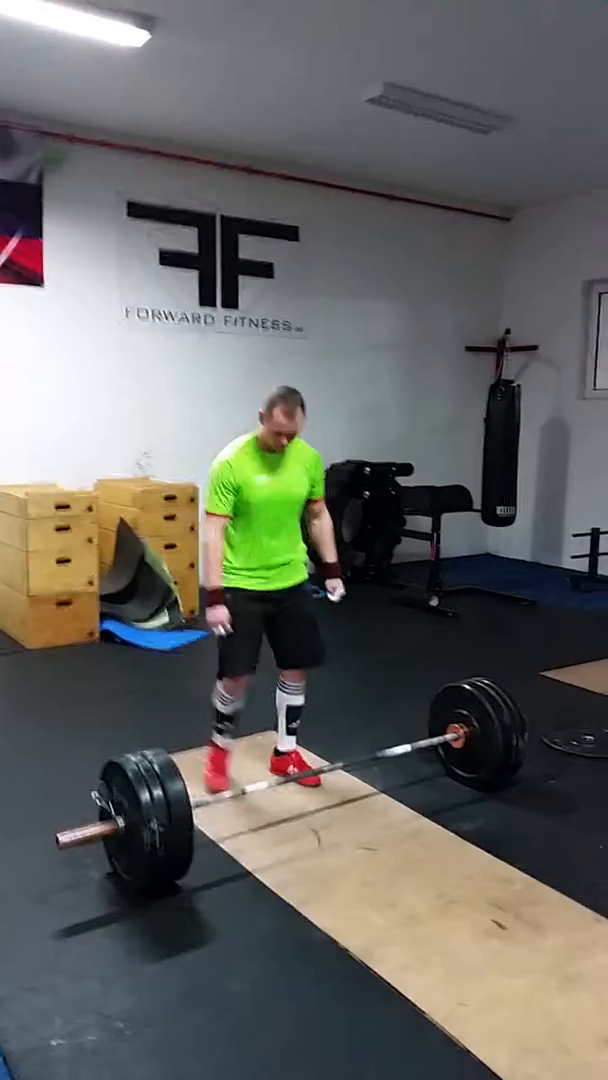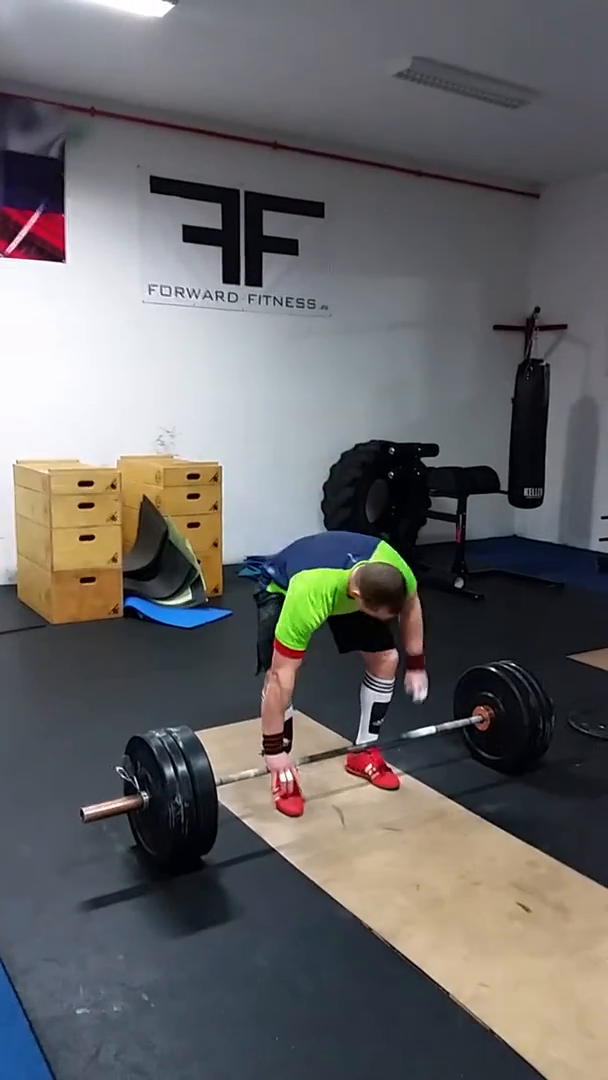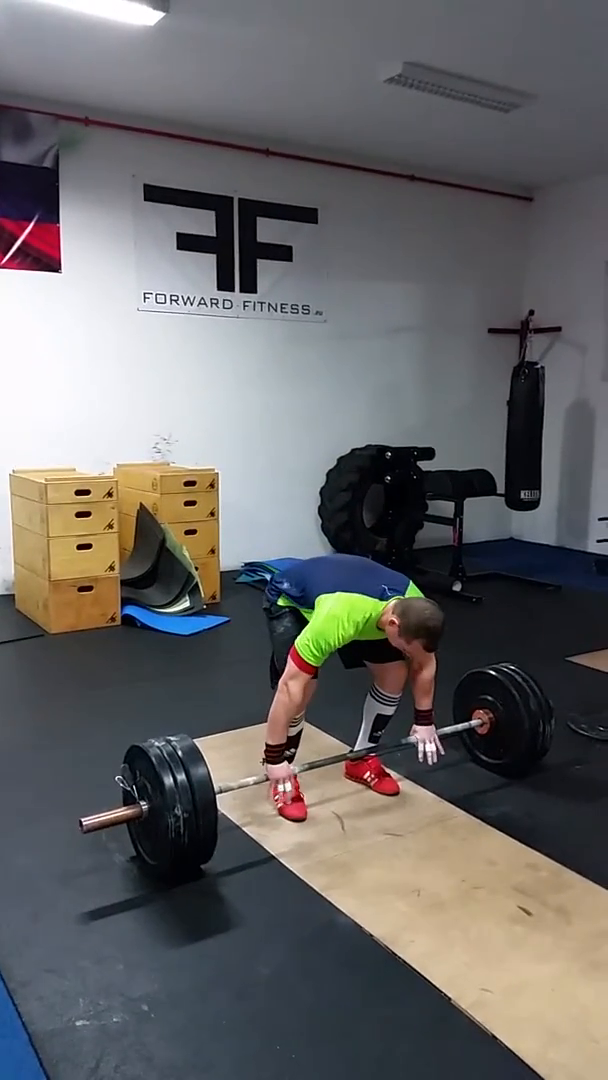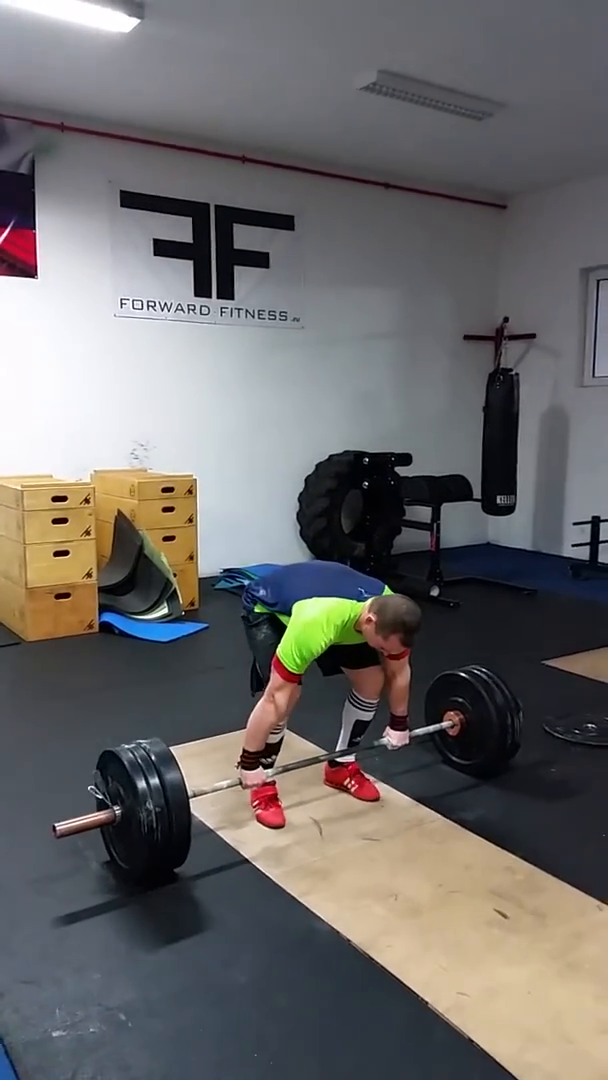
dt=1s
person 1, frame 1
left shoulder: (309, 458)
right shoulder: (231, 463)
left elbow: (317, 515)
right elbow: (213, 533)
left wrist: (332, 568)
right wrist: (215, 598)
left hip: (291, 584)
right hip: (239, 586)
left knee: (295, 671)
right knee: (236, 675)
left ankle: (286, 751)
right ankle: (220, 745)
person 1, frame 2
left shoulder: (392, 570)
right shoulder: (307, 597)
left elbow: (411, 606)
right elbow: (282, 676)
left wrist: (416, 665)
right wrist: (273, 748)
left hip: (343, 578)
right hip: (280, 586)
left knee: (386, 659)
right knee: (275, 673)
left ankle: (363, 752)
right ankle: (283, 773)
person 1, frame 3
left shoulder: (414, 610)
right shoulder: (338, 618)
left elbow: (424, 665)
right elbow: (290, 687)
left wrist: (424, 720)
right wrist: (273, 758)
right hip: (290, 601)
left knee: (395, 673)
right knee: (302, 689)
left ankle: (361, 760)
right ankle: (284, 778)
person 1, frame 4
left shoulder: (391, 614)
right shoulder: (314, 623)
left elbow: (398, 673)
right elbow: (275, 698)
left wrist: (398, 724)
right wrist: (250, 763)
right hip: (267, 608)
left knee: (372, 680)
right knee: (287, 695)
left ankle: (341, 766)
right ankle: (262, 784)
